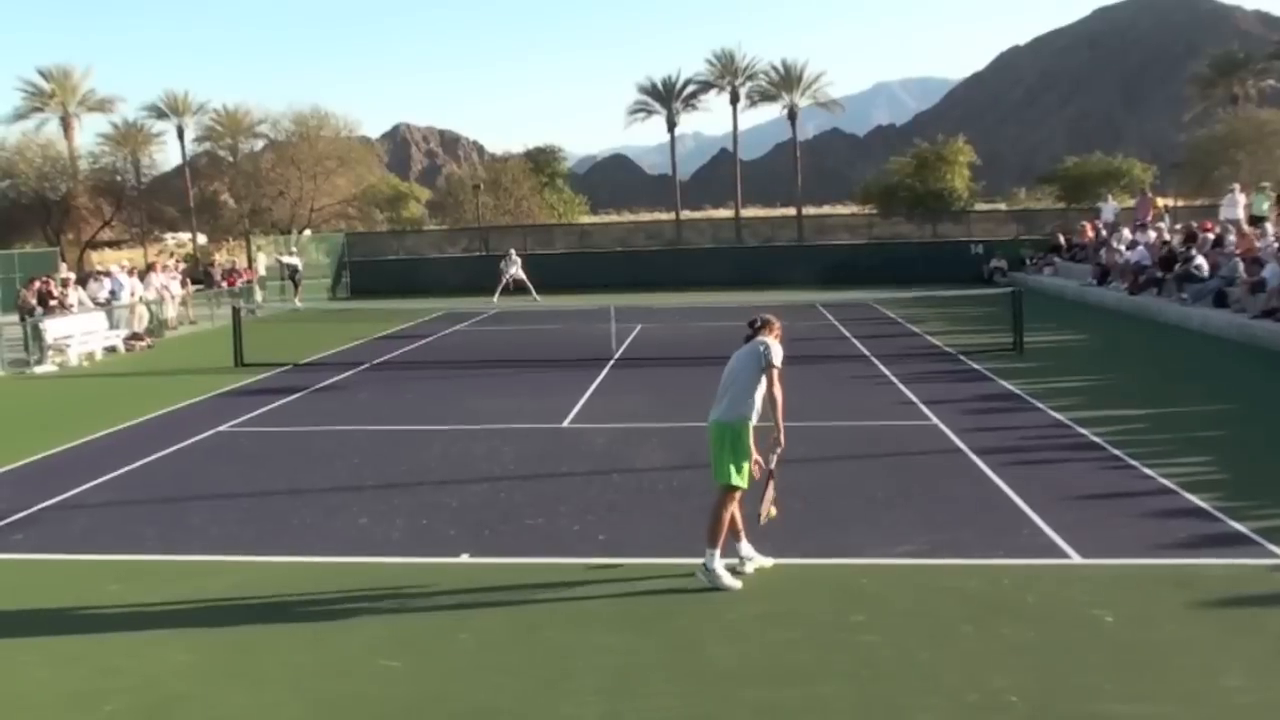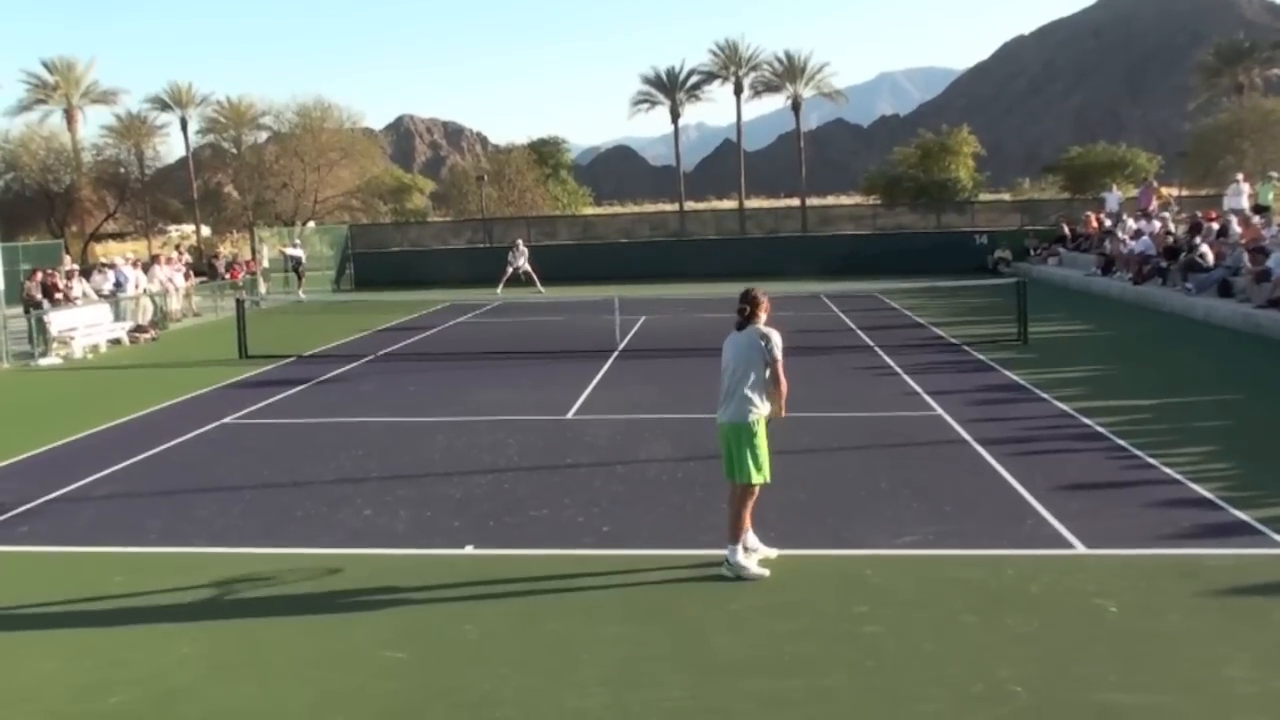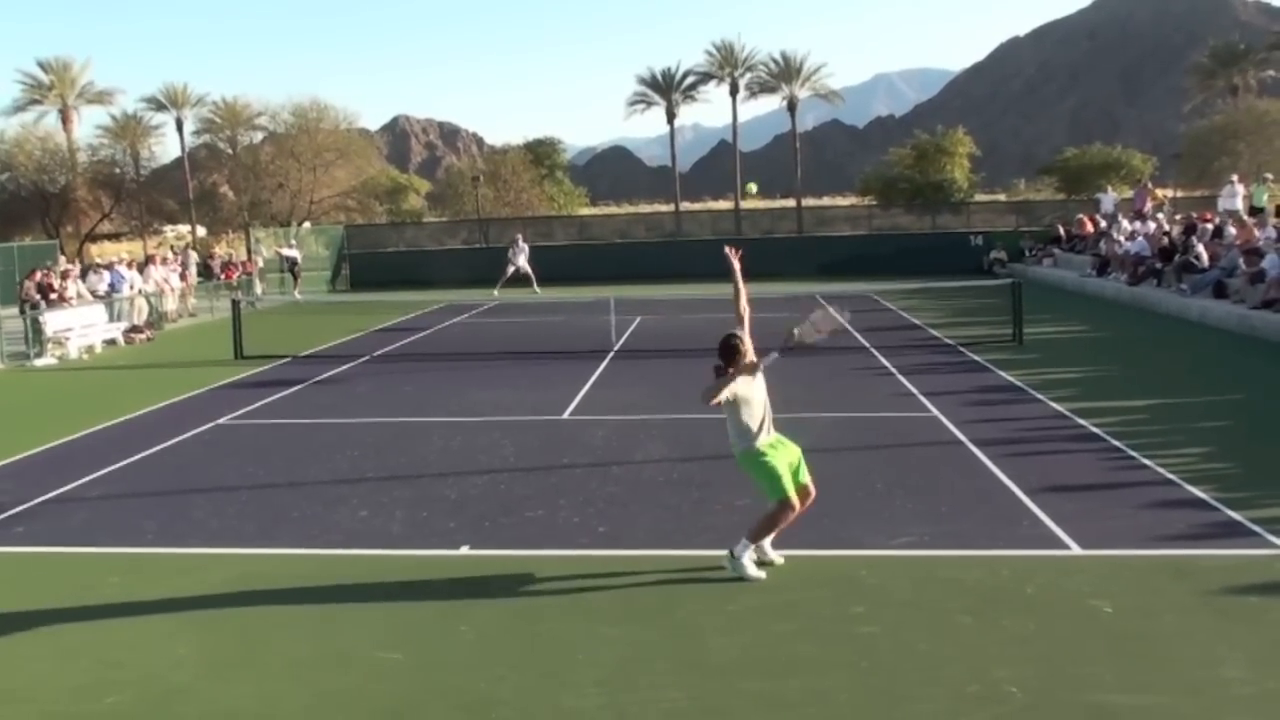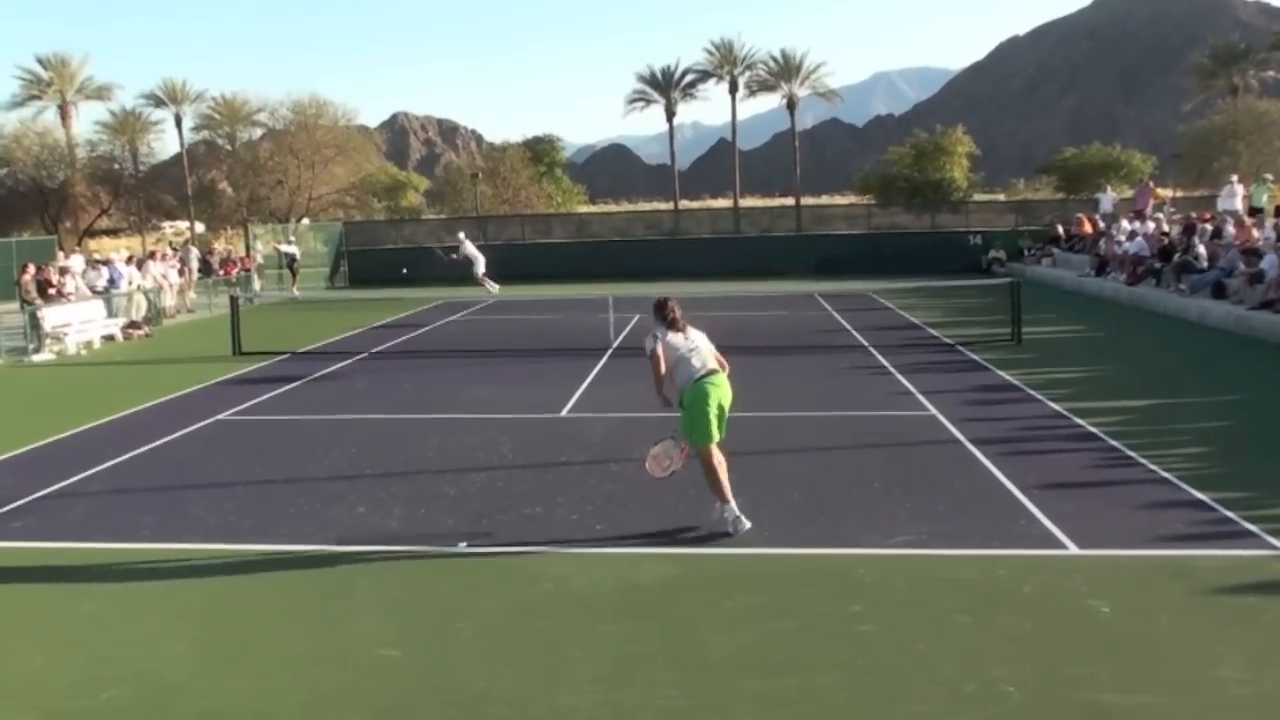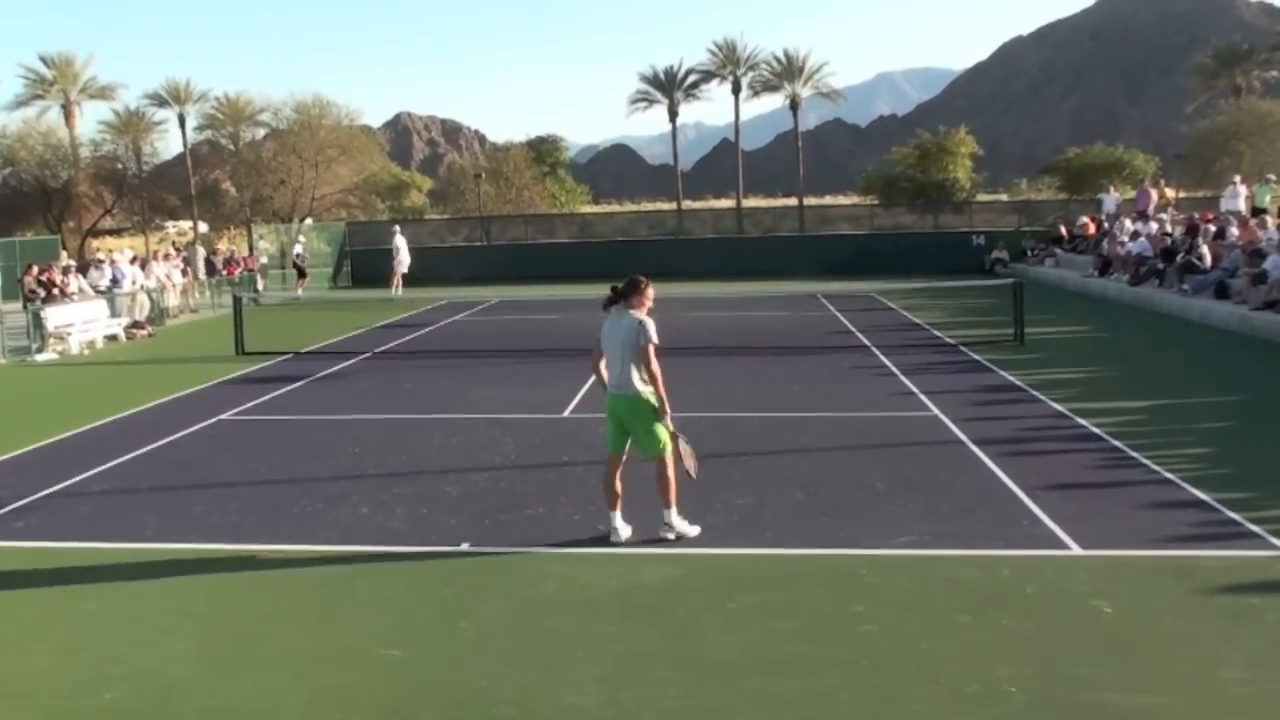
dt=1s
person 1, frame 1
left shoulder: (744, 352)
right shoulder: (770, 347)
right elbow: (773, 388)
left wrist: (752, 451)
right wrist: (779, 429)
left hip: (720, 422)
right hip: (733, 425)
left knee: (732, 491)
right knee: (729, 493)
left ankle: (746, 553)
right ankle: (711, 564)
person 1, frame 2
left shoulder: (731, 339)
right shoulder: (768, 336)
right elbow: (779, 383)
left wrist: (766, 405)
right wrist: (779, 408)
left hip: (727, 418)
right hip: (747, 419)
left knee: (739, 486)
right knee: (748, 489)
left ankle: (749, 544)
right ankle: (734, 558)
person 1, frame 3
left shoulder: (748, 366)
right shoulder: (730, 381)
left elbow: (741, 308)
right elbow: (709, 398)
left wrist: (736, 271)
right wrist: (734, 377)
left hip: (772, 441)
right hip: (755, 451)
left knee: (806, 494)
right knee: (789, 505)
left ankle: (760, 545)
right ankle: (740, 553)
person 1, frame 4
left shoulder: (657, 337)
right shoulder: (696, 333)
left elbow: (658, 362)
right elbow: (723, 365)
left wrist: (661, 395)
left hip: (697, 391)
right hip: (721, 384)
left knee: (707, 458)
right knee: (711, 447)
left ankle: (734, 516)
right ankle: (725, 505)
person 1, frame 5
left shoulder: (608, 324)
right shoulder: (643, 323)
left elbow: (597, 364)
right elbow: (650, 363)
right wrist: (663, 401)
left hip: (614, 400)
right hip: (640, 401)
left knee: (614, 464)
right knee: (665, 460)
left ankle: (616, 526)
right ankle: (671, 522)
